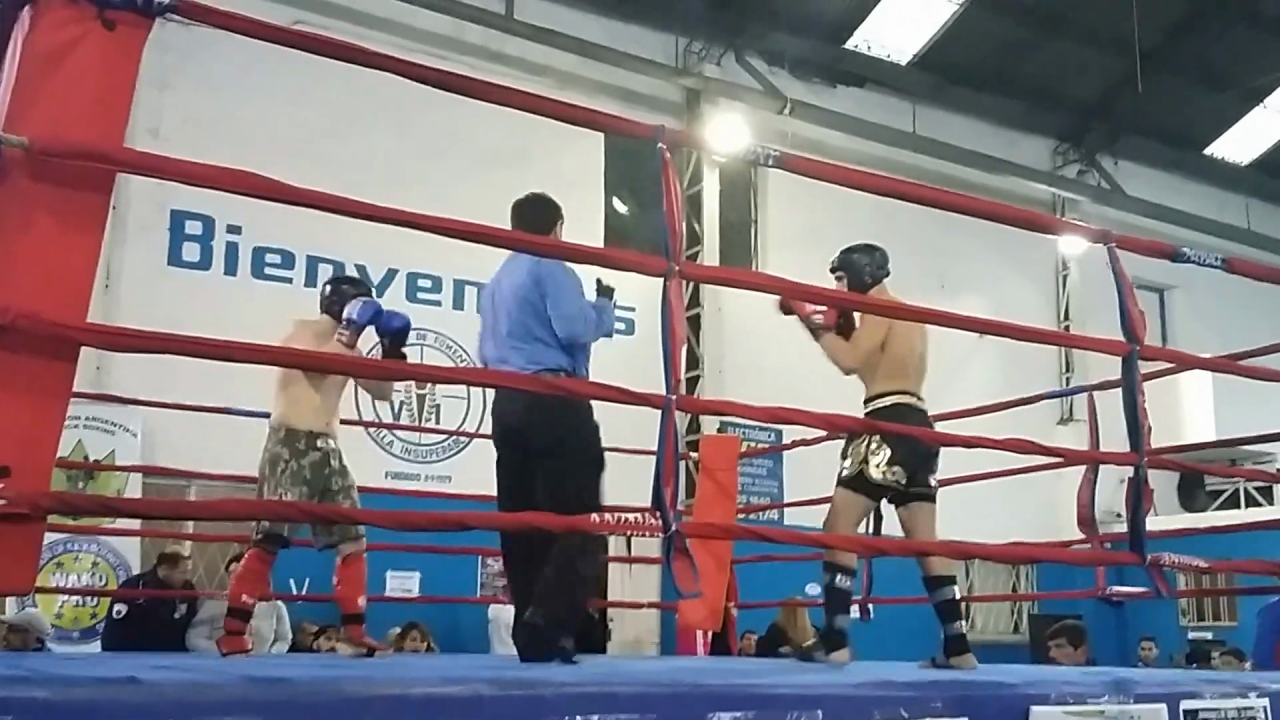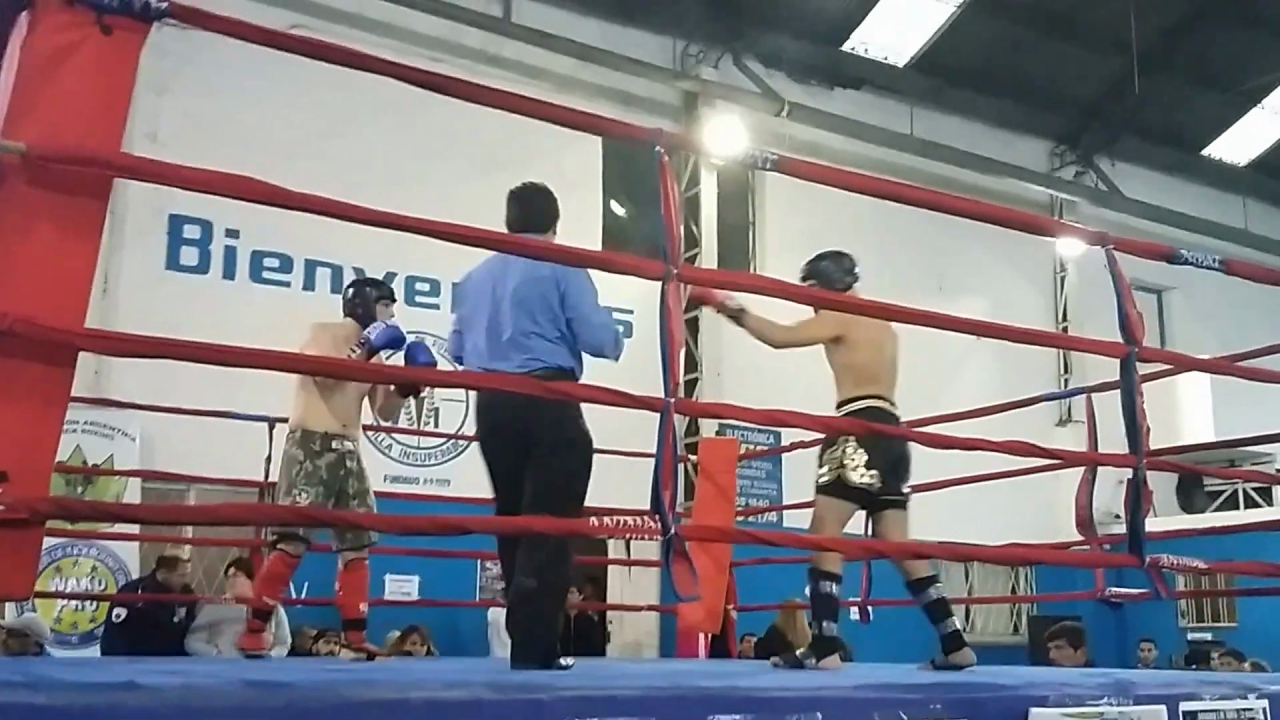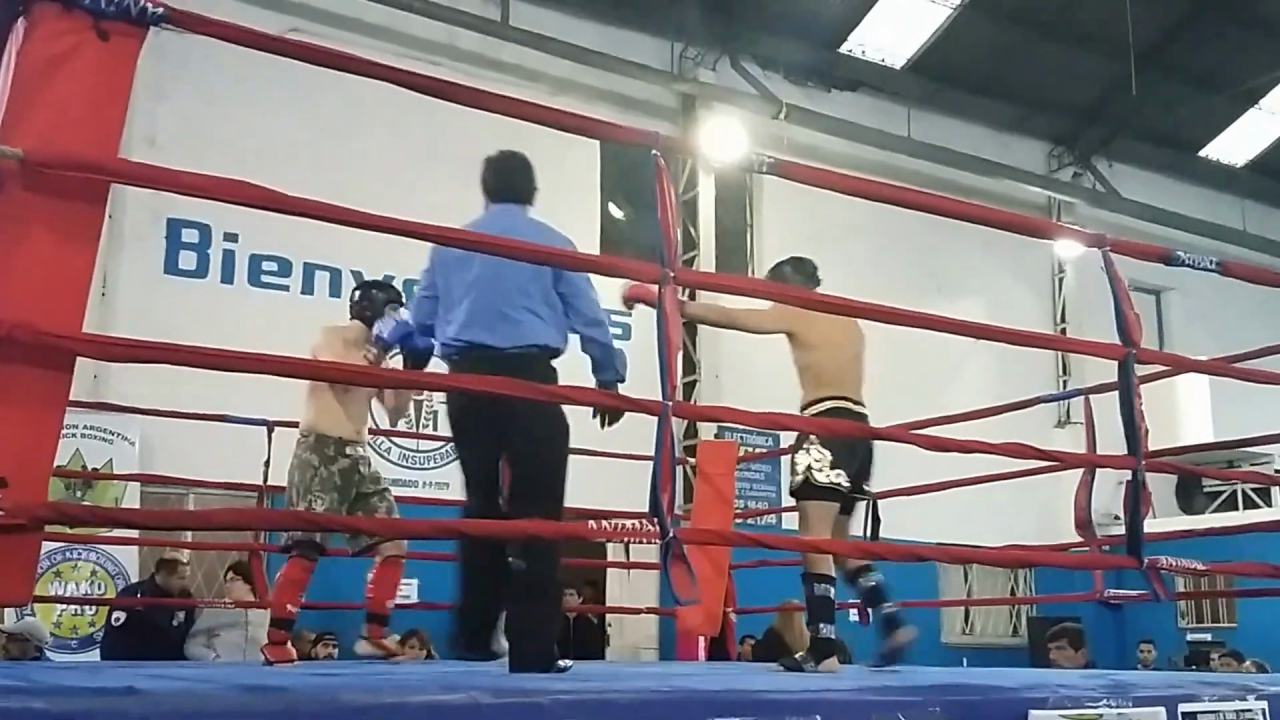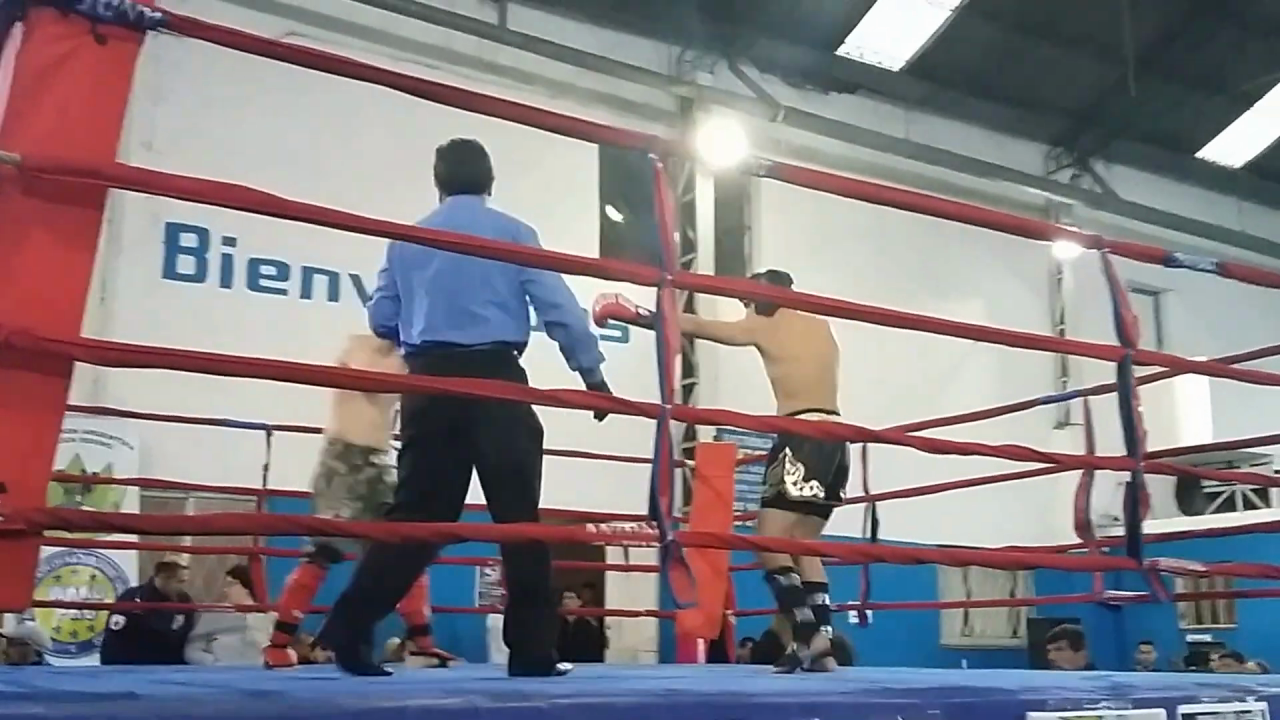
dt=0.2s
person 1, frame 1
left shoulder: (495, 283)
right shoulder: (551, 270)
right elbow: (578, 329)
right wrist: (604, 304)
left hip: (507, 405)
right hip: (554, 403)
right knee: (574, 516)
left ankle: (531, 633)
right ankle: (551, 623)
person 1, frame 2
left shoulder: (475, 276)
right shoulder: (562, 269)
left elbow: (457, 349)
right elbow: (597, 337)
right wrist: (610, 343)
left hip: (494, 403)
right hip: (549, 401)
left knee: (514, 522)
right knee: (551, 522)
left ankle: (525, 640)
right ankle: (535, 647)
person 1, frame 3
left shoulder: (450, 245)
right shoulder: (552, 243)
left elbow: (421, 318)
right elbow: (588, 318)
right wrist: (609, 377)
left hip: (468, 380)
right hip: (527, 379)
left knee: (483, 509)
right knee: (535, 515)
left ankle: (473, 633)
right ankle: (533, 649)
person 1, frame 4
left shoulder: (407, 241)
right shoulder: (512, 233)
left elbow: (381, 318)
right elbow: (557, 307)
right wrist: (590, 369)
left hip: (430, 382)
right hip: (493, 378)
left knee: (415, 514)
right knee: (517, 517)
left ankle: (346, 632)
right ankle: (532, 652)
person 2, frame 1
left shoulder: (879, 310)
right shoulder: (903, 315)
left elbow: (849, 362)
left wrist: (814, 321)
right wrist: (839, 323)
left hip: (888, 425)
right hip: (916, 425)
left knee: (840, 527)
right knee: (924, 541)
left ankle: (833, 640)
right ankle: (957, 647)
person 2, frame 2
left shoulder: (842, 315)
right shoulder: (878, 320)
left elbow: (780, 336)
left wrist: (732, 308)
right wrist: (812, 319)
left hip: (861, 429)
right hip: (889, 430)
left knee: (825, 536)
left ankle: (824, 646)
right ankle: (955, 645)
person 2, frame 3
left shoulder: (795, 317)
right shoulder: (846, 320)
left elbow: (724, 315)
left wrist: (662, 299)
left hip: (825, 431)
right hip: (856, 426)
left knee: (815, 542)
right knee: (837, 543)
left ankle: (824, 651)
right ankle: (891, 625)
person 2, frame 4
left shoulder: (766, 327)
right shoulder: (823, 329)
left elbow: (694, 326)
left wrist: (632, 313)
left hip: (801, 438)
right hip: (833, 440)
left knee: (769, 542)
right knee: (806, 550)
left ankle: (809, 634)
right ankle: (821, 650)
person 3, frame 1
left shoulder: (351, 350)
right shoulder: (302, 329)
left elbow: (382, 392)
left wrist: (393, 348)
right wrist: (351, 329)
left hip: (328, 450)
right hip: (292, 444)
left knee: (352, 542)
right knee: (270, 541)
left ankle: (355, 634)
right ankle: (234, 633)
person 3, frame 2
left shoulder: (373, 355)
right shoulder: (323, 333)
left elbow: (387, 412)
right elbow: (327, 374)
left wrist: (408, 382)
right wrist: (368, 347)
left hip: (347, 454)
right hip: (309, 446)
left knee: (357, 548)
right knee: (291, 543)
left ankle: (354, 639)
right ankle: (255, 632)
person 3, frame 3
left shoulder: (380, 353)
right shoulder: (331, 337)
left elbow: (397, 407)
left wrist: (413, 365)
right wrist: (379, 346)
left hip: (357, 455)
right hip: (321, 451)
left knee: (393, 543)
right knee: (308, 548)
left ankle: (374, 635)
right ankle: (276, 641)
person 3, frame 4
left shoulder: (397, 358)
right shoulder: (360, 346)
left hip: (377, 463)
right hip: (345, 458)
right knee: (324, 552)
left ankle: (422, 645)
right ankle: (279, 645)
